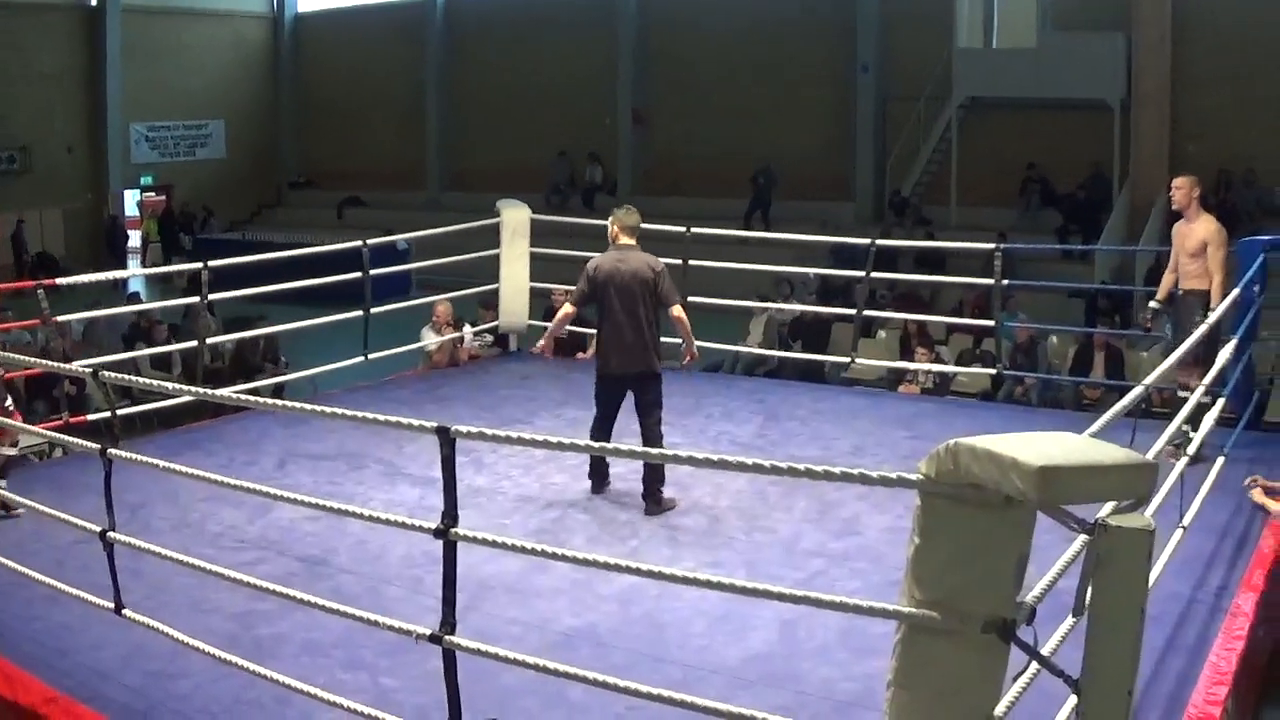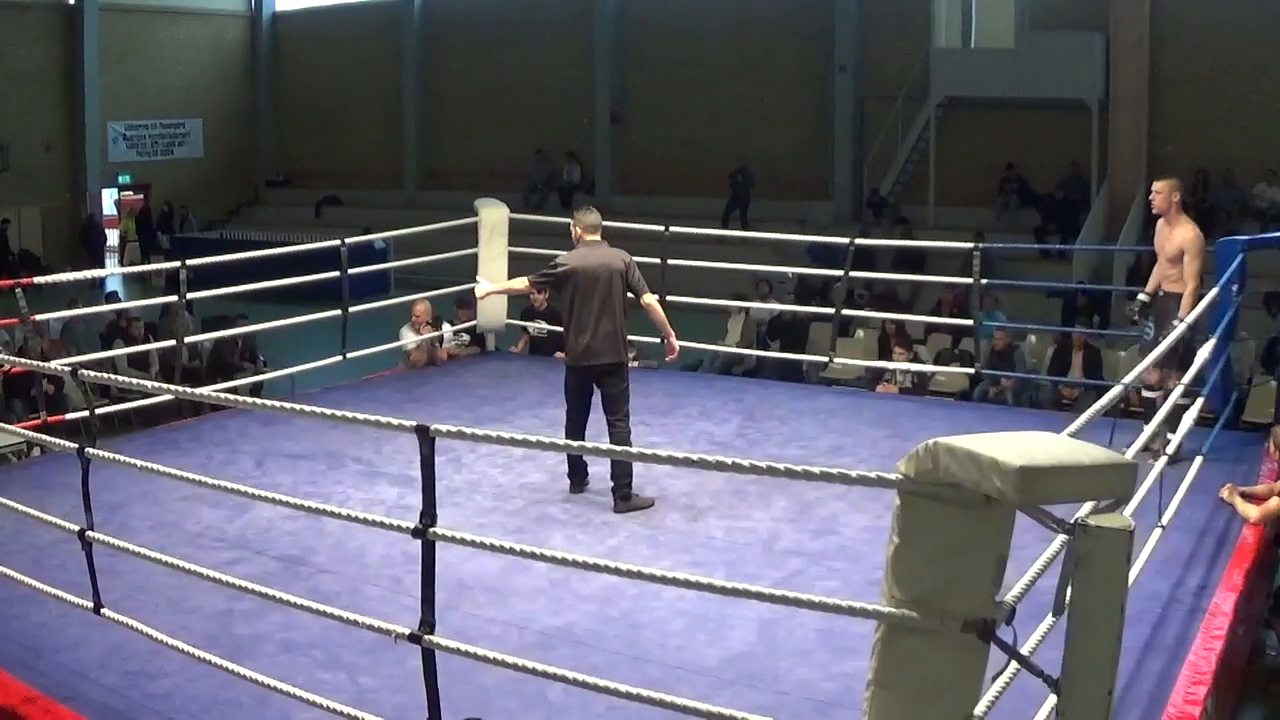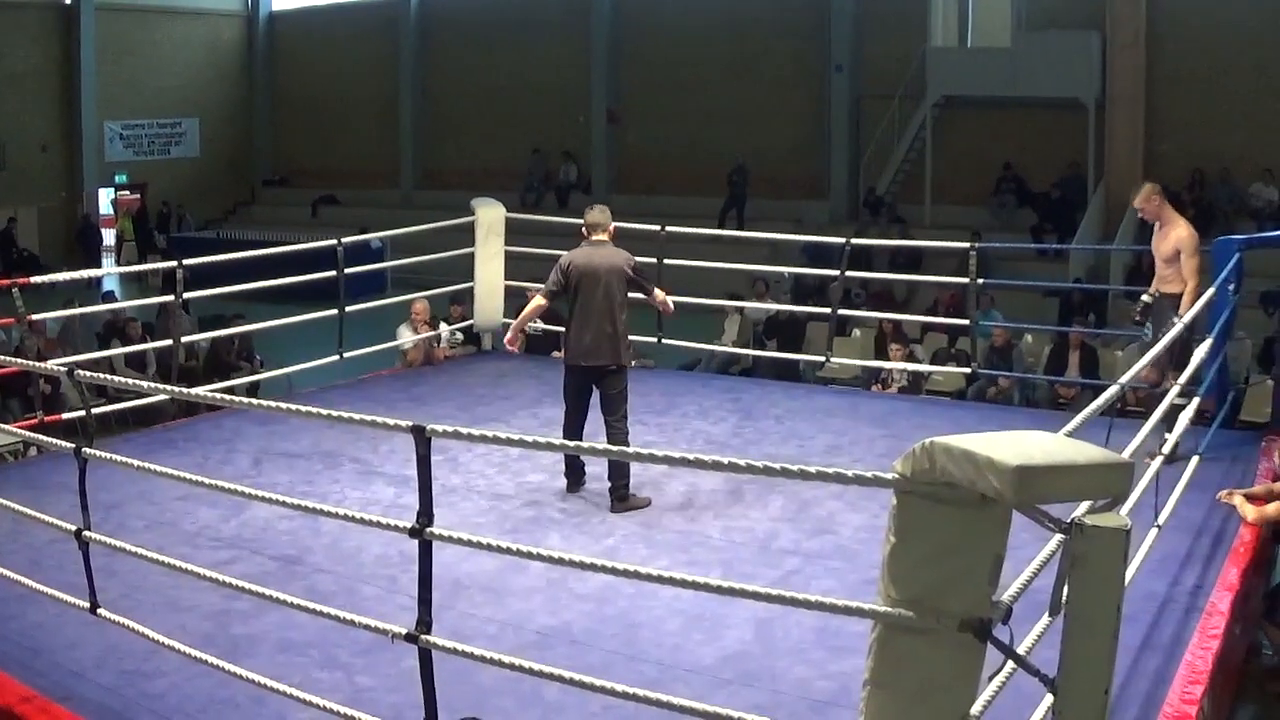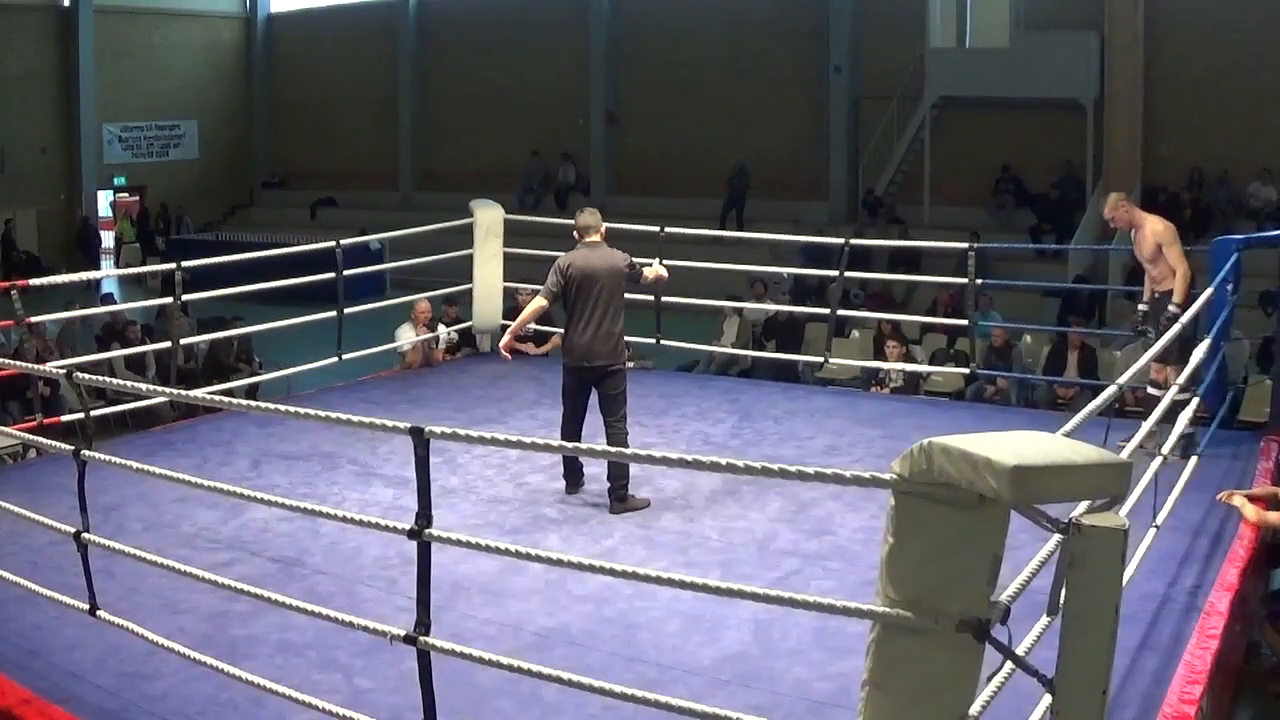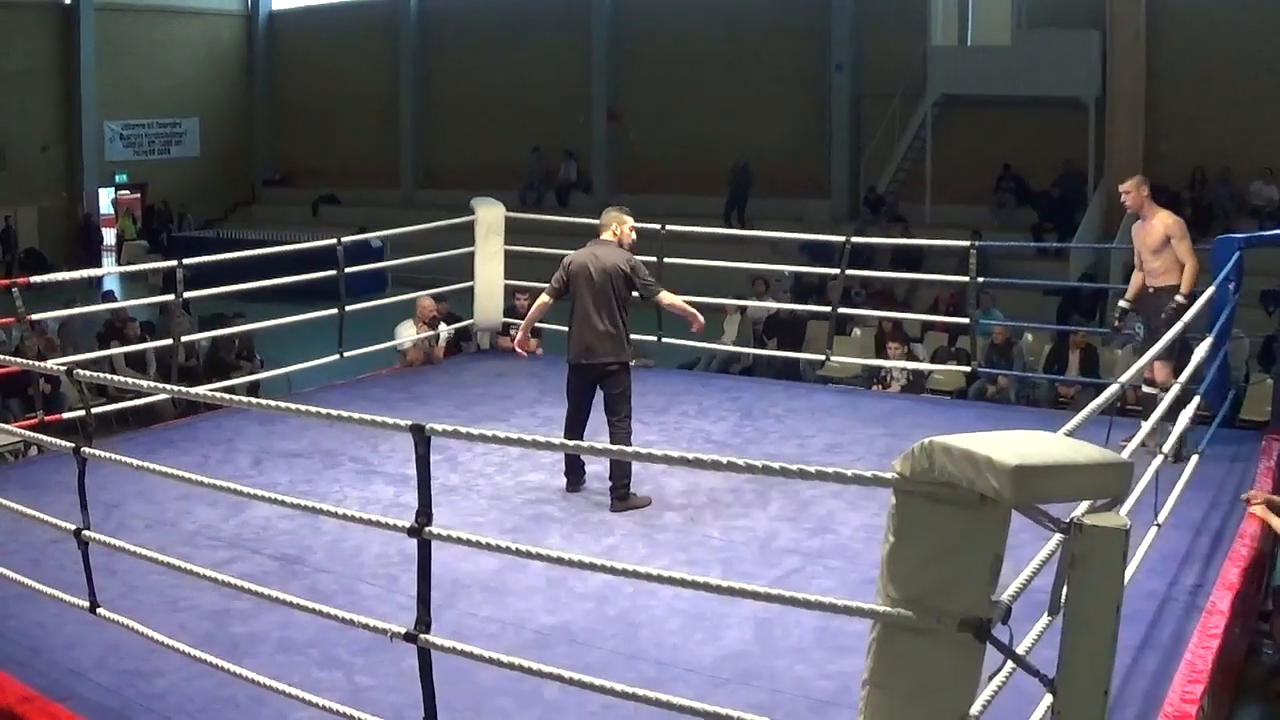
dt=0.5s
person 1, frame 1
left shoulder: (596, 266)
right shoulder: (653, 266)
left elbow: (569, 309)
right elbow: (677, 313)
left wrist: (548, 338)
right wrist: (689, 344)
left hip: (609, 362)
right hip: (646, 363)
left knee: (602, 421)
right knee: (651, 429)
left ankle: (598, 479)
right ankle: (653, 498)
person 1, frame 2
left shoulder: (567, 262)
right shoulder: (622, 259)
left elbow: (526, 284)
right elbow: (648, 300)
left wrist: (492, 288)
right wrist: (669, 336)
left hip: (578, 357)
right hip: (613, 356)
left knee: (576, 420)
right knee: (618, 424)
left ankle: (577, 479)
right ankle: (623, 495)
person 1, frame 3
left shoulder: (569, 260)
right shoulder: (624, 260)
left elbow: (541, 302)
right elbow: (654, 295)
left wrist: (514, 329)
right wrist: (666, 305)
left hip: (577, 355)
right hip: (612, 357)
left knee: (573, 419)
right knee: (616, 425)
left ankle: (574, 478)
right ankle: (620, 496)
person 1, frame 4
left shoulder: (566, 263)
right shoulder: (620, 260)
left elbow: (541, 302)
right elbow: (644, 275)
left wrist: (511, 333)
right wrist: (657, 271)
left hip: (576, 356)
right hip: (611, 357)
left knee: (571, 420)
right knee: (616, 426)
left ankle: (572, 479)
right ankle: (619, 496)
person 1, frame 5
left shoulder: (574, 259)
right shoulder: (626, 262)
left elbow: (545, 299)
right elbow: (662, 297)
left wrist: (524, 330)
right wrist: (695, 315)
left hip: (579, 354)
right hip: (613, 356)
left knee: (575, 418)
right knee: (619, 425)
left ankle: (574, 477)
right ankle: (622, 495)
person 2, frame 1
left shoulder: (1212, 229)
right shoulder: (1178, 228)
left elbow: (1218, 277)
left wrist: (1212, 316)
right wrist: (1155, 304)
left hip: (1200, 303)
right hip: (1179, 300)
left knee: (1196, 375)
right knee: (1182, 373)
right ankle: (1187, 431)
person 2, frame 2
left shoulder: (1191, 235)
right shoulder: (1160, 225)
left elbow: (1192, 285)
left wrist: (1179, 324)
right wrist: (1143, 297)
left hip: (1179, 304)
right hip: (1161, 300)
left knee: (1175, 378)
right knee: (1151, 374)
left ankle: (1172, 442)
right ankle: (1153, 435)
person 2, frame 3
left shoulder: (1184, 235)
right shoulder: (1159, 227)
left elbow: (1192, 284)
left wrist: (1180, 322)
right wrist: (1145, 300)
left hip: (1176, 306)
right hip: (1158, 302)
left knee: (1171, 376)
left ankle: (1170, 442)
right ankle: (1188, 407)
person 2, frame 4
left shoulder: (1160, 229)
right shoulder: (1135, 233)
left elbow: (1183, 271)
left wrist: (1174, 310)
right wrist: (1143, 308)
left hip: (1174, 302)
right hip: (1158, 301)
left knee: (1175, 372)
right knee: (1156, 371)
left ankle: (1185, 435)
right ankle: (1148, 432)
person 2, frame 5
left shoulder: (1171, 223)
right shoulder: (1137, 229)
left elbow: (1191, 264)
left wrist: (1179, 300)
right wrist: (1124, 304)
left hip: (1170, 298)
right hip: (1148, 298)
left knee: (1163, 373)
right knee: (1148, 370)
right ankle: (1149, 430)
